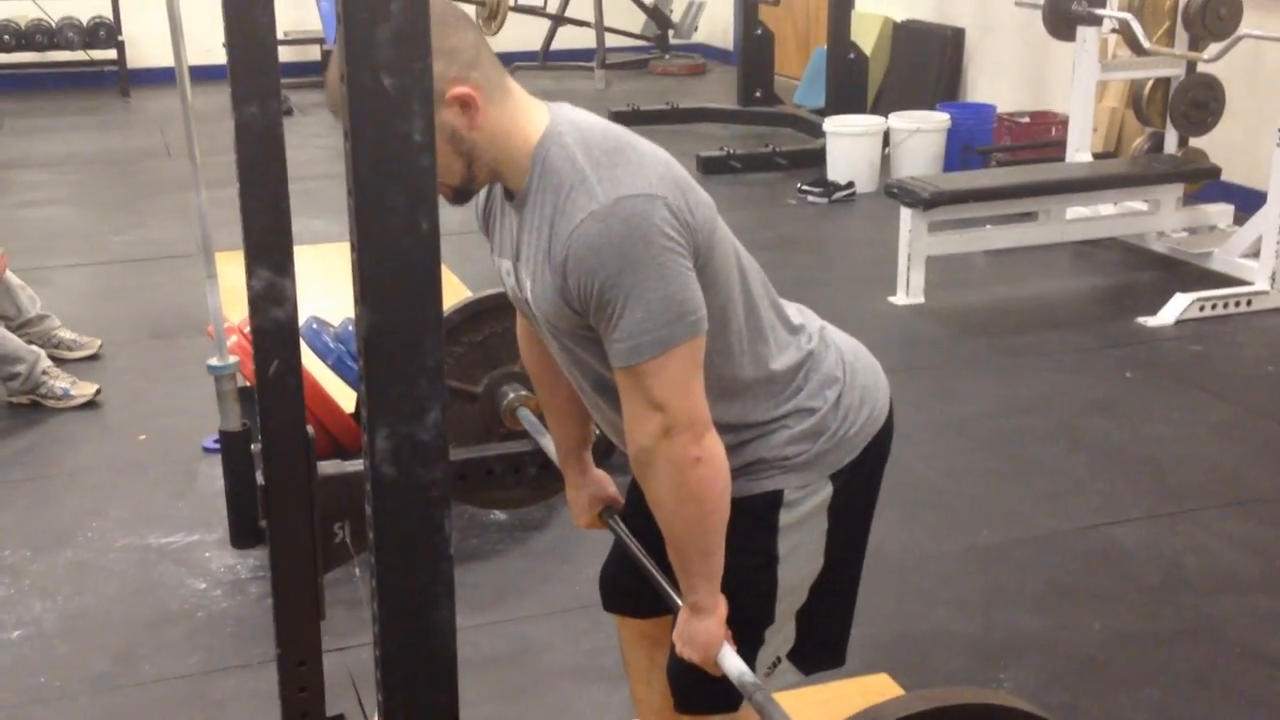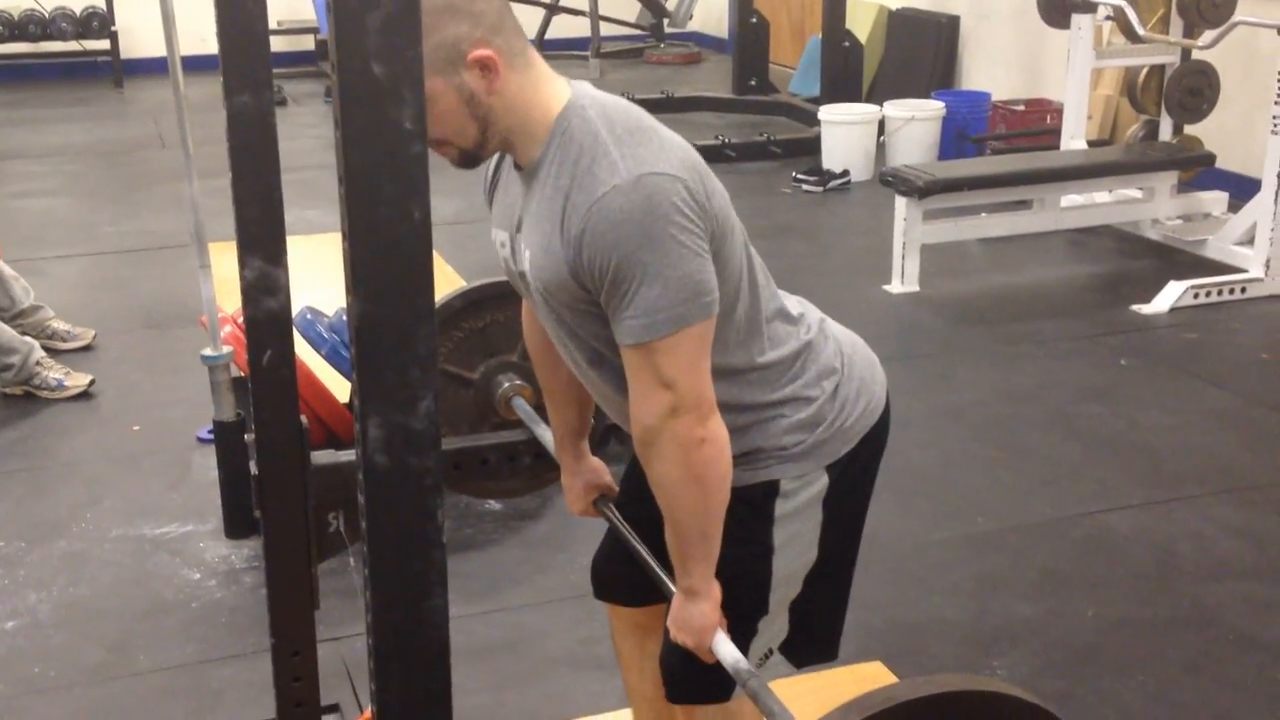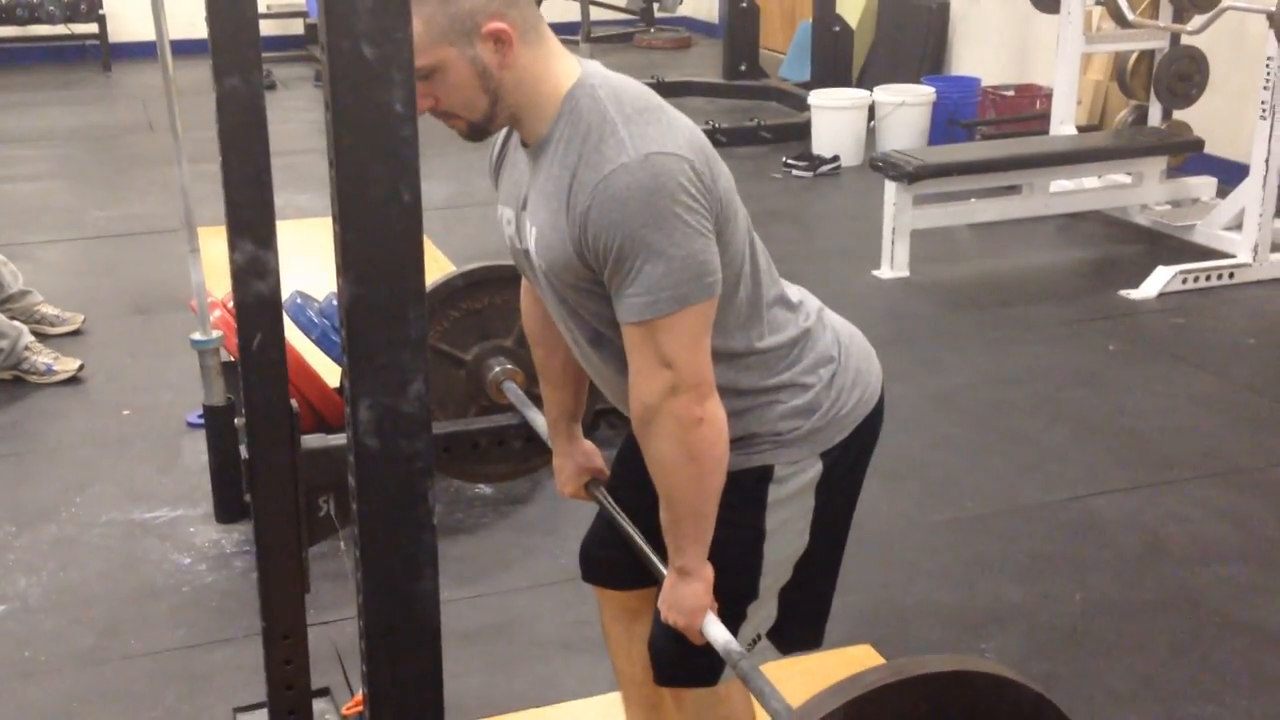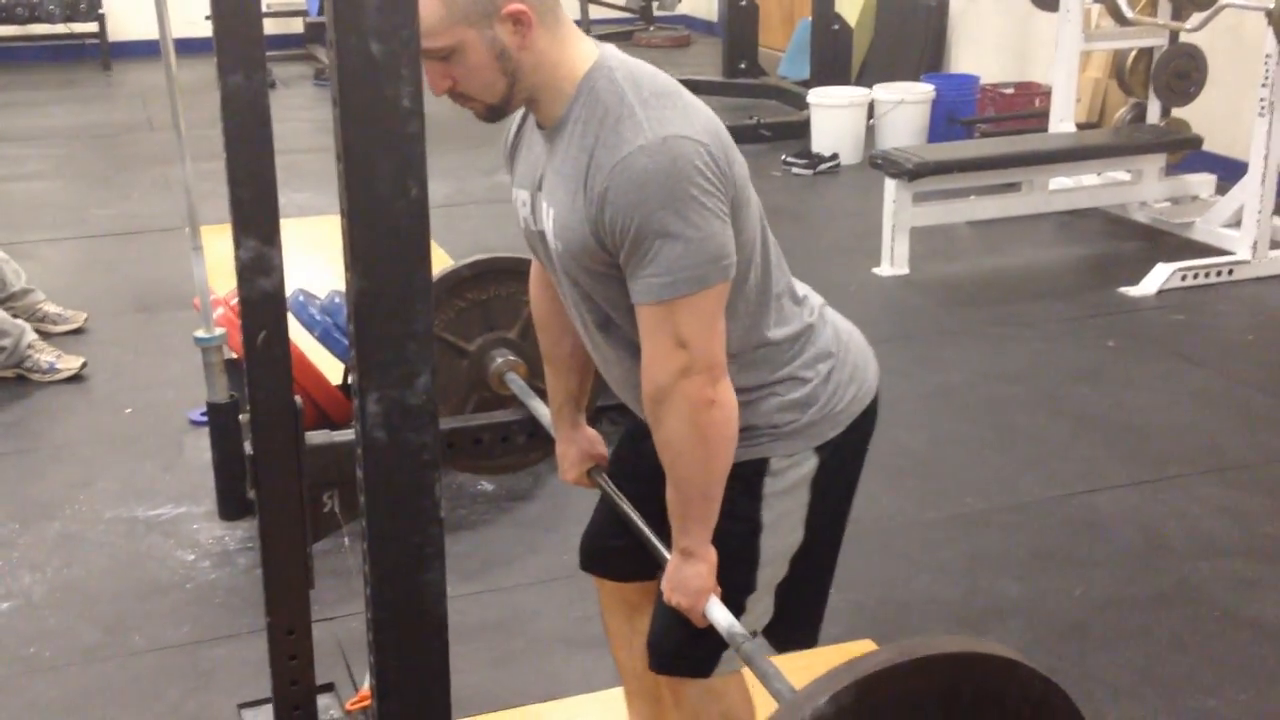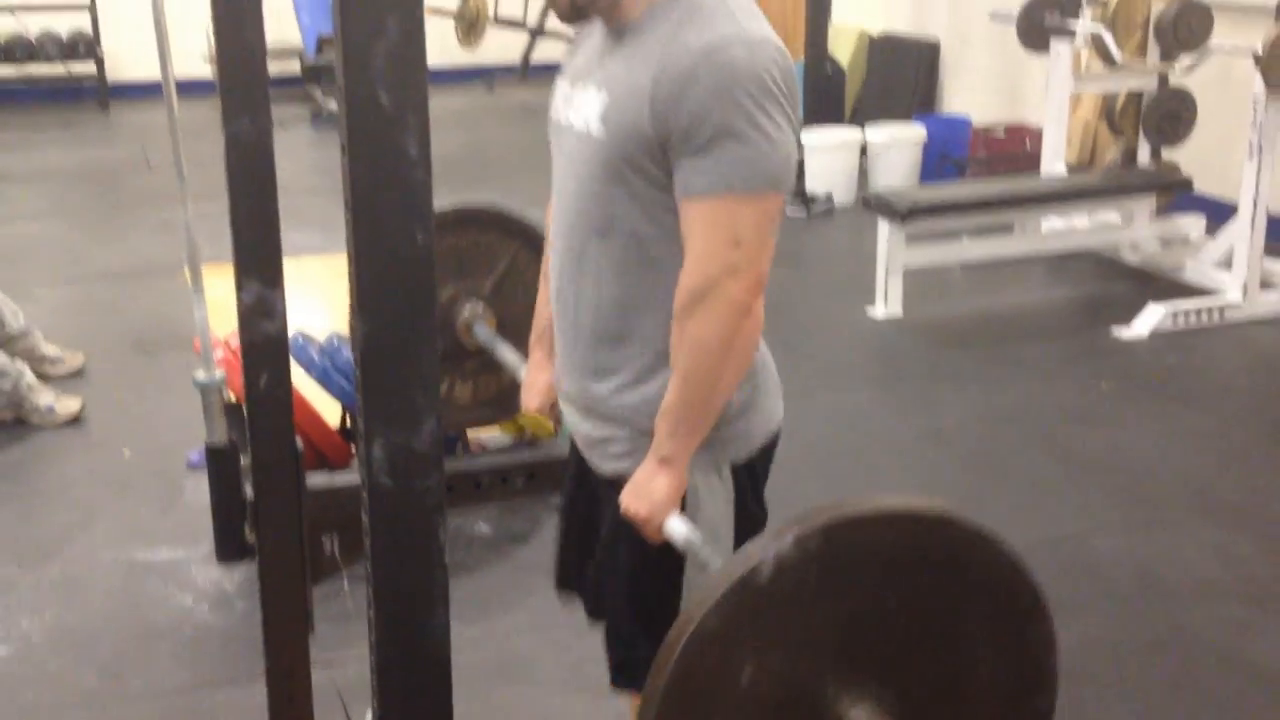
dt=0.4s
person 1, frame 1
left shoulder: (609, 217)
right shoulder: (506, 176)
left elbow: (675, 434)
right elbow: (544, 333)
left wrist: (704, 602)
right wrist: (578, 469)
left hip: (805, 439)
right hip: (723, 429)
right knee: (637, 604)
person 1, frame 2
left shoulder: (625, 193)
right shoulder: (516, 154)
left elbow: (678, 419)
right elbow: (549, 315)
left wrist: (698, 585)
right wrist: (572, 454)
left hip: (801, 430)
right hip: (713, 421)
right knee: (630, 591)
person 1, frame 3
left shoulder: (632, 171)
right shoulder: (521, 133)
left elbow: (678, 400)
right elbow: (548, 295)
left wrist: (691, 567)
right wrist: (565, 436)
left hip: (793, 417)
right hip: (708, 408)
left knee: (693, 659)
right knee: (618, 576)
person 1, frame 4
left shoulder: (652, 155)
right shoulder: (539, 115)
left elbow: (693, 381)
right elbow: (555, 282)
left wrist: (696, 549)
right wrist: (569, 422)
left hip: (786, 415)
right hip: (699, 409)
left knee: (690, 658)
right knee: (618, 571)
person 1, frame 5
left shoulder: (720, 57)
left elbow: (724, 284)
left wrist: (671, 460)
right wrist: (545, 352)
left hip: (681, 435)
right hip: (601, 418)
right knee: (632, 638)
